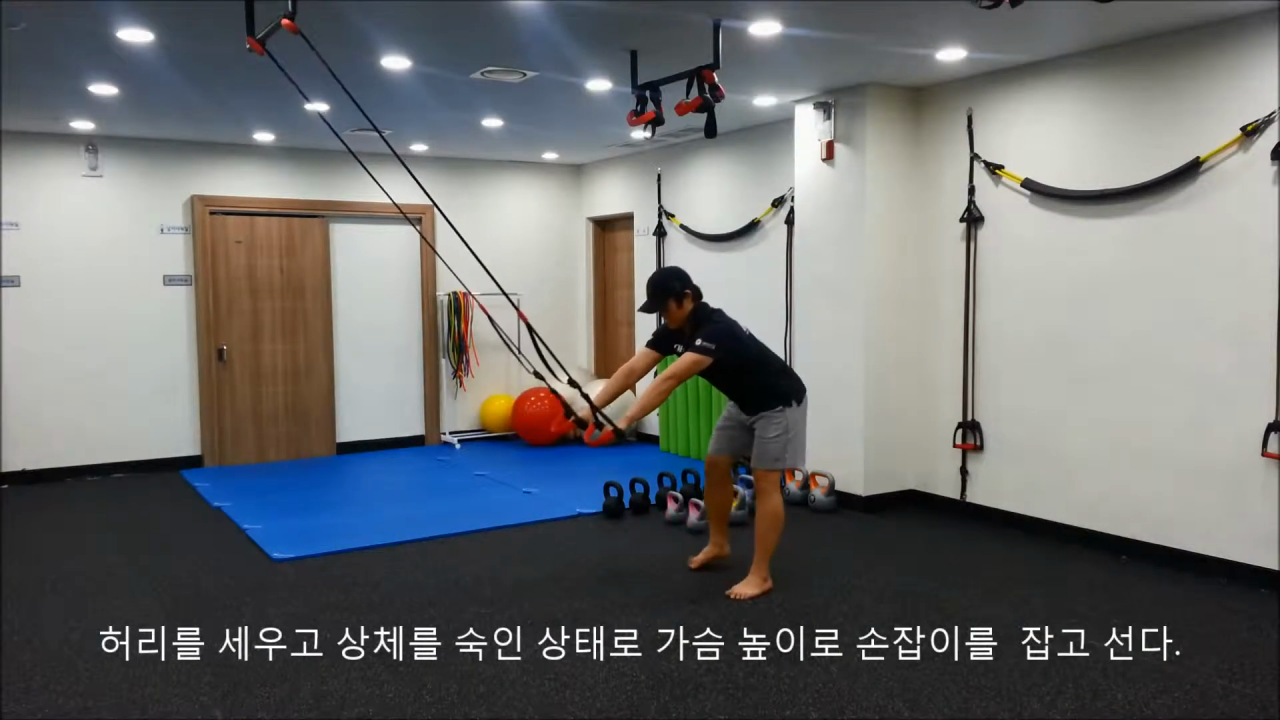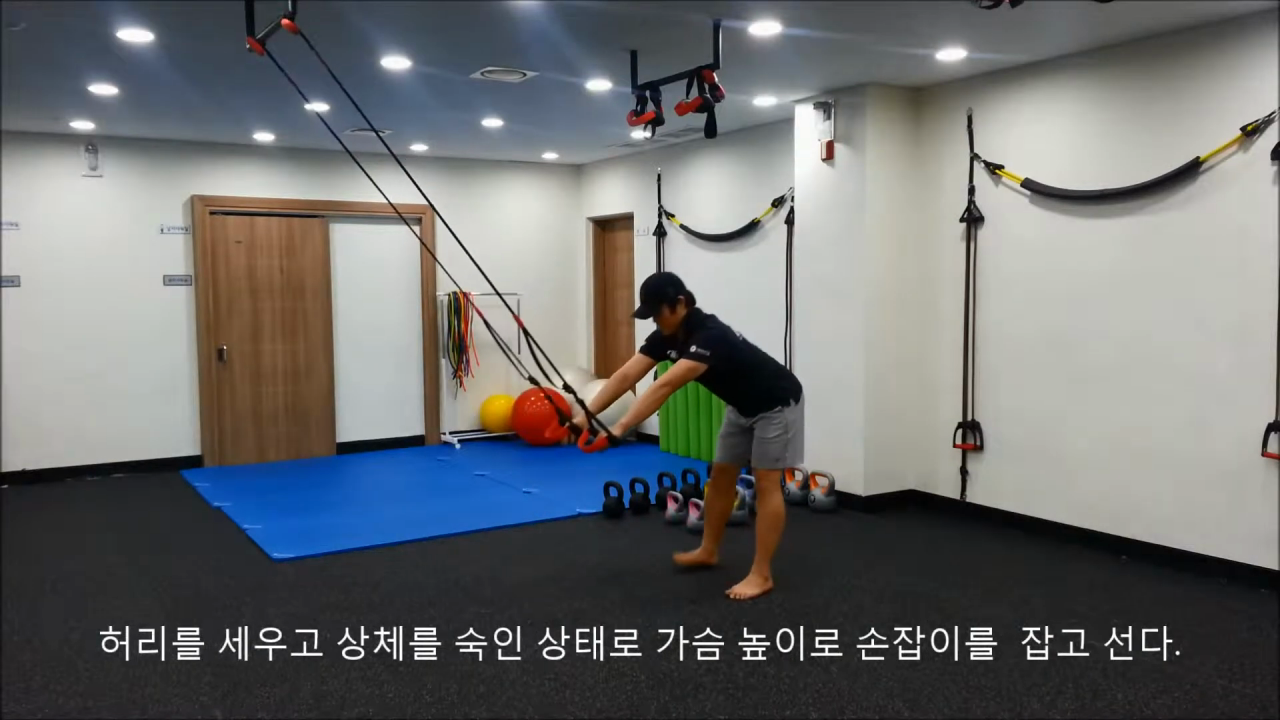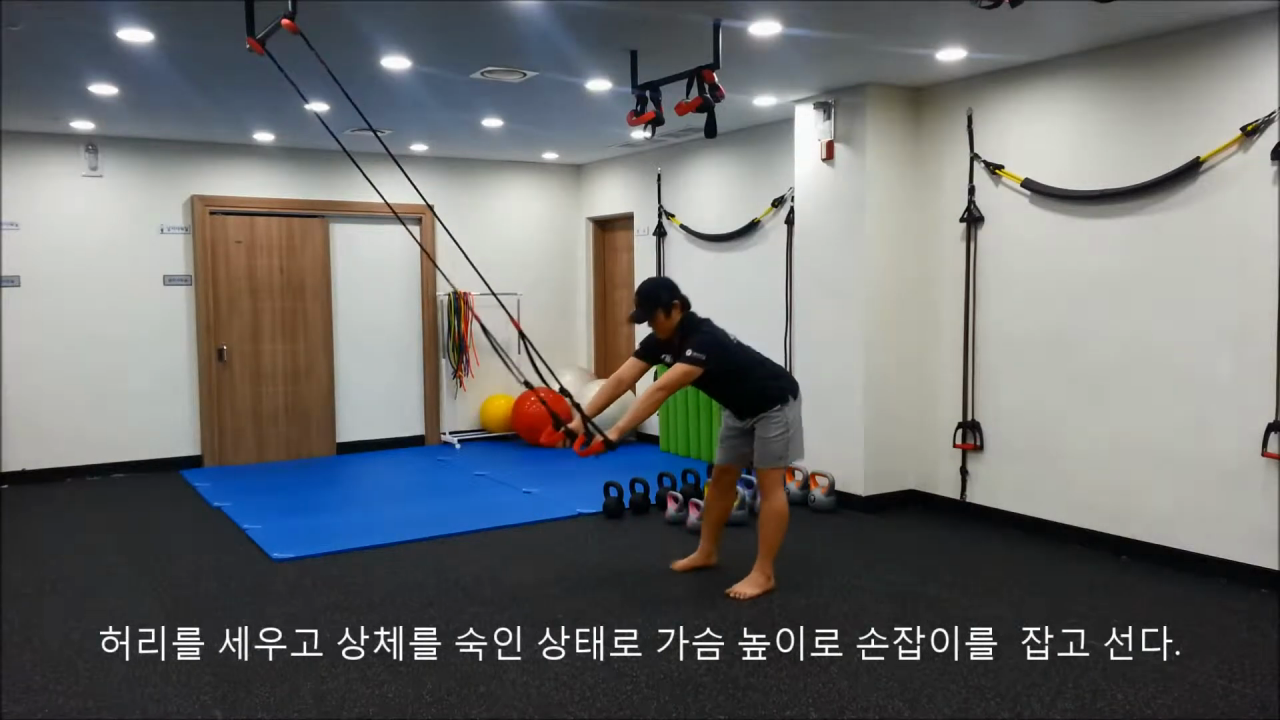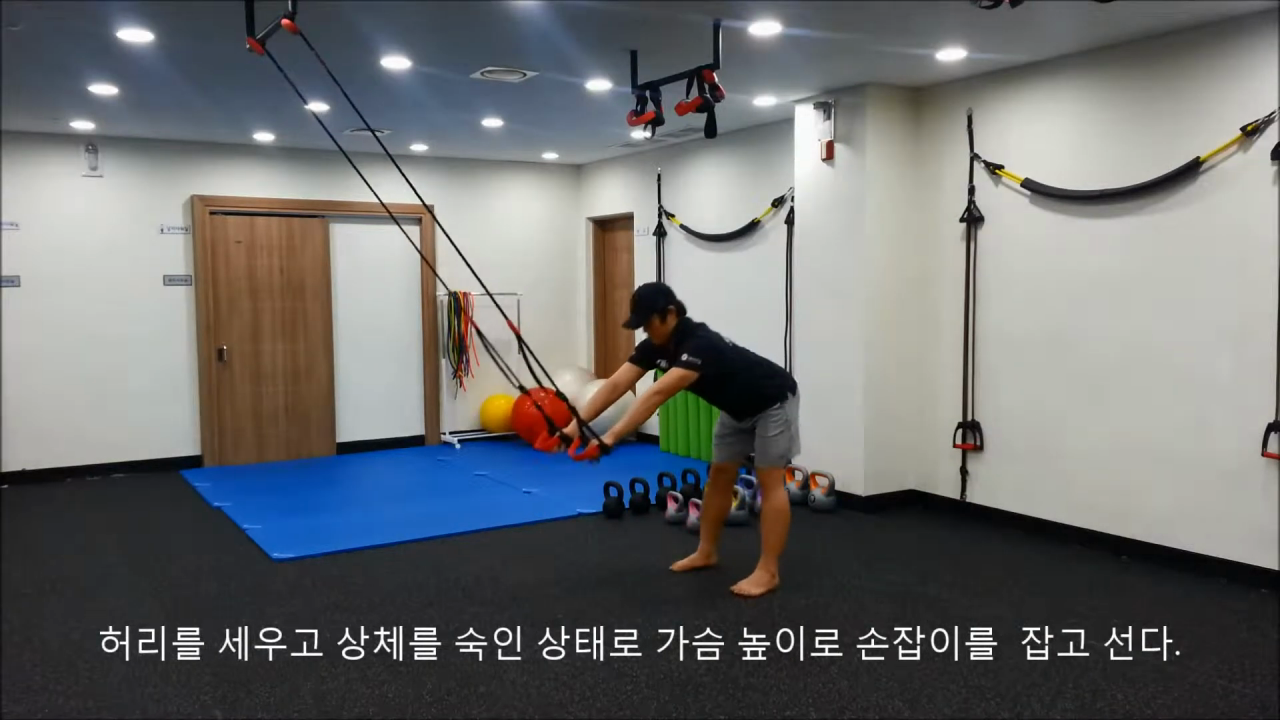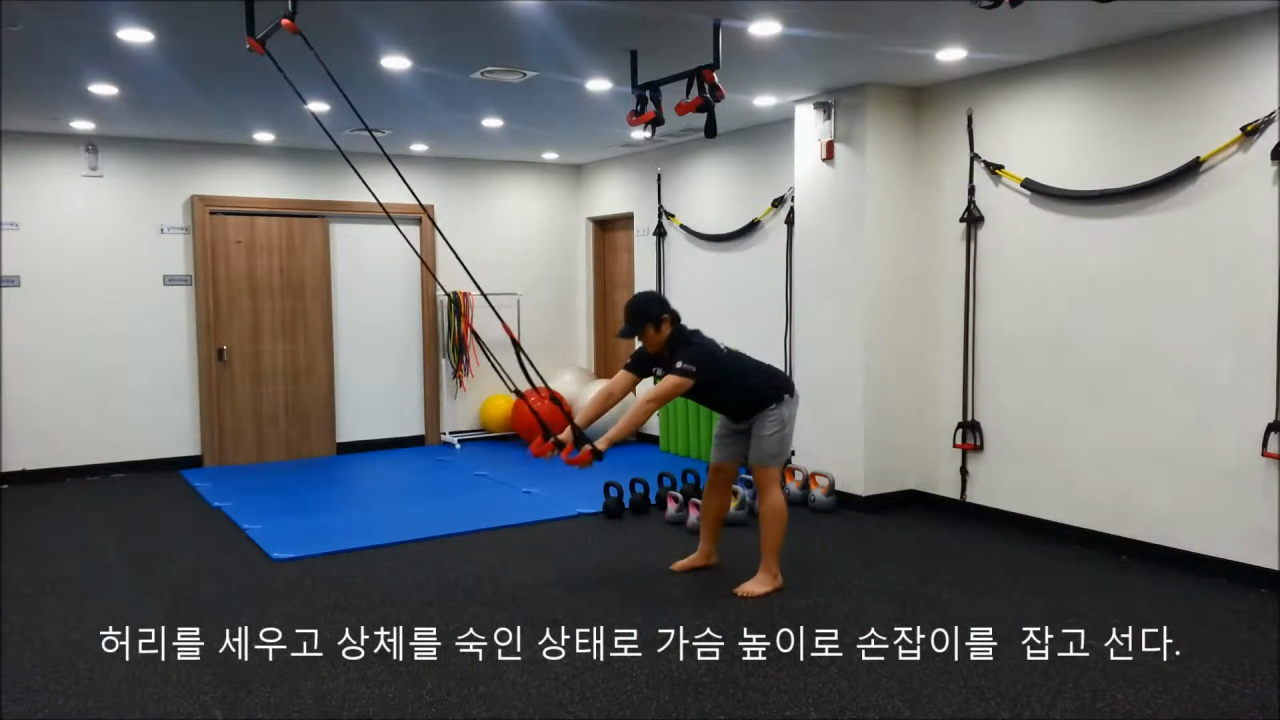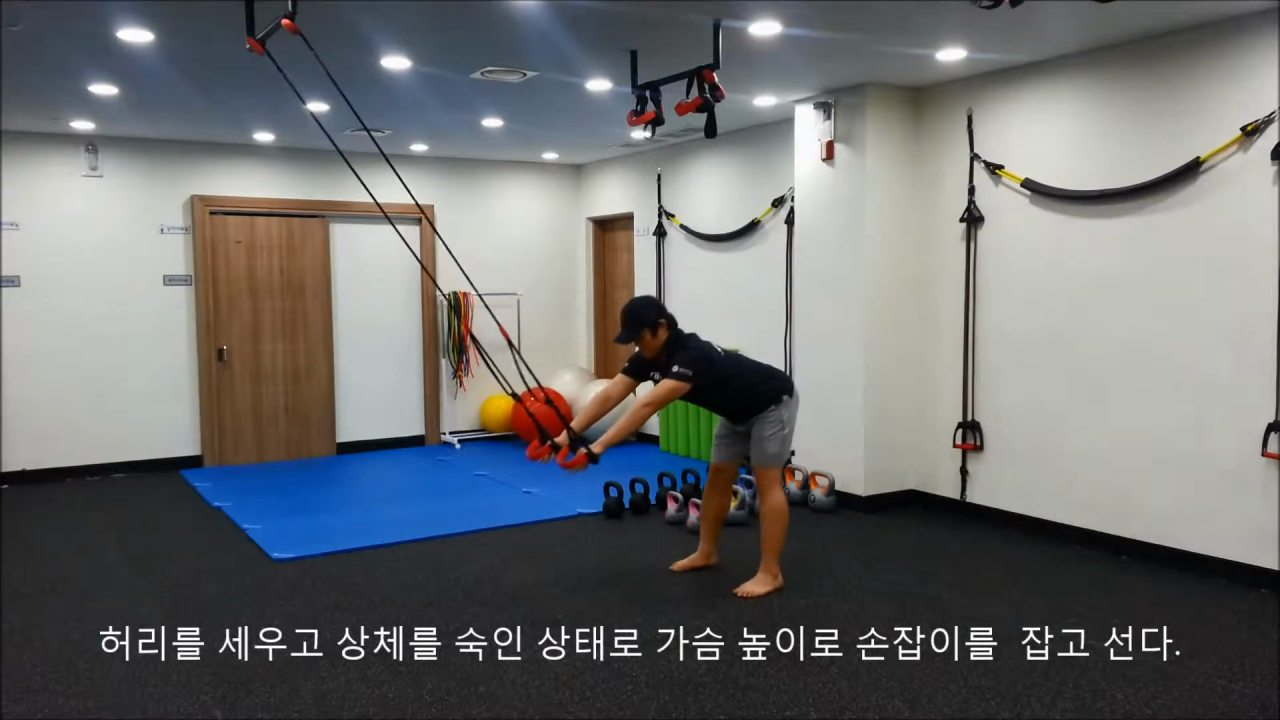
dt=0.1s
person 1, frame 1
left shoulder: (717, 329)
right shoulder: (673, 331)
left elbow: (670, 379)
right elbow: (633, 370)
left wrist: (626, 420)
right wrist: (592, 408)
left hip: (778, 404)
right hip: (744, 403)
left knee: (765, 483)
right knee: (716, 467)
left ankle: (760, 575)
right ankle: (718, 545)
person 1, frame 2
left shoulder: (710, 335)
right shoulder: (666, 337)
left elbow: (666, 386)
right elbow: (626, 376)
left wrist: (621, 427)
right wrist: (585, 415)
left hip: (776, 404)
right hip: (743, 406)
left knee: (766, 483)
right knee: (722, 475)
left ankle: (761, 574)
right ankle: (708, 551)
person 1, frame 3
left shoulder: (705, 339)
right shoulder: (661, 341)
left elbow: (661, 390)
right elbow: (621, 380)
left wrist: (616, 432)
right wrist: (581, 419)
left hip: (775, 404)
right hip: (740, 408)
left knee: (768, 483)
right knee: (723, 476)
left ankle: (763, 573)
right ankle: (706, 553)
person 1, frame 4
left shoulder: (701, 343)
right shoulder: (656, 346)
left elbow: (658, 395)
right elbow: (617, 385)
left wrist: (612, 436)
right wrist: (576, 425)
left hip: (773, 401)
right hip: (738, 408)
left knee: (769, 480)
right knee: (720, 474)
left ankle: (767, 572)
right ankle: (706, 553)
person 1, frame 5
left shoulder: (696, 351)
right shoulder: (651, 355)
left elbow: (652, 402)
right elbow: (612, 392)
left wrist: (606, 441)
right wrist: (571, 431)
left hip: (771, 403)
right hip: (737, 410)
left knee: (765, 481)
right knee: (718, 476)
left ankle: (770, 573)
right ankle: (705, 553)
person 1, frame 6
left shoulder: (692, 355)
right shoulder: (648, 358)
left elbow: (649, 406)
right elbow: (609, 396)
left wrist: (601, 445)
right wrist: (567, 434)
left hip: (772, 403)
right hip: (737, 410)
left knee: (766, 481)
right knee: (719, 476)
left ankle: (770, 573)
right ankle: (706, 552)
